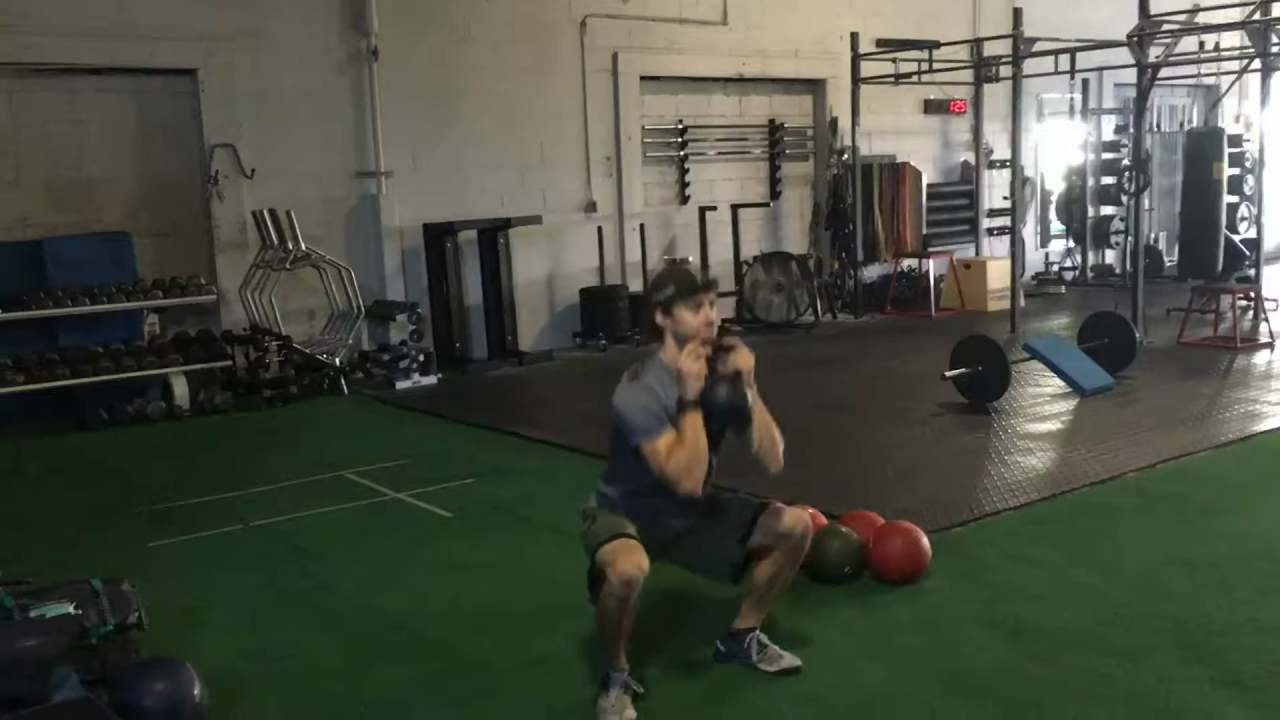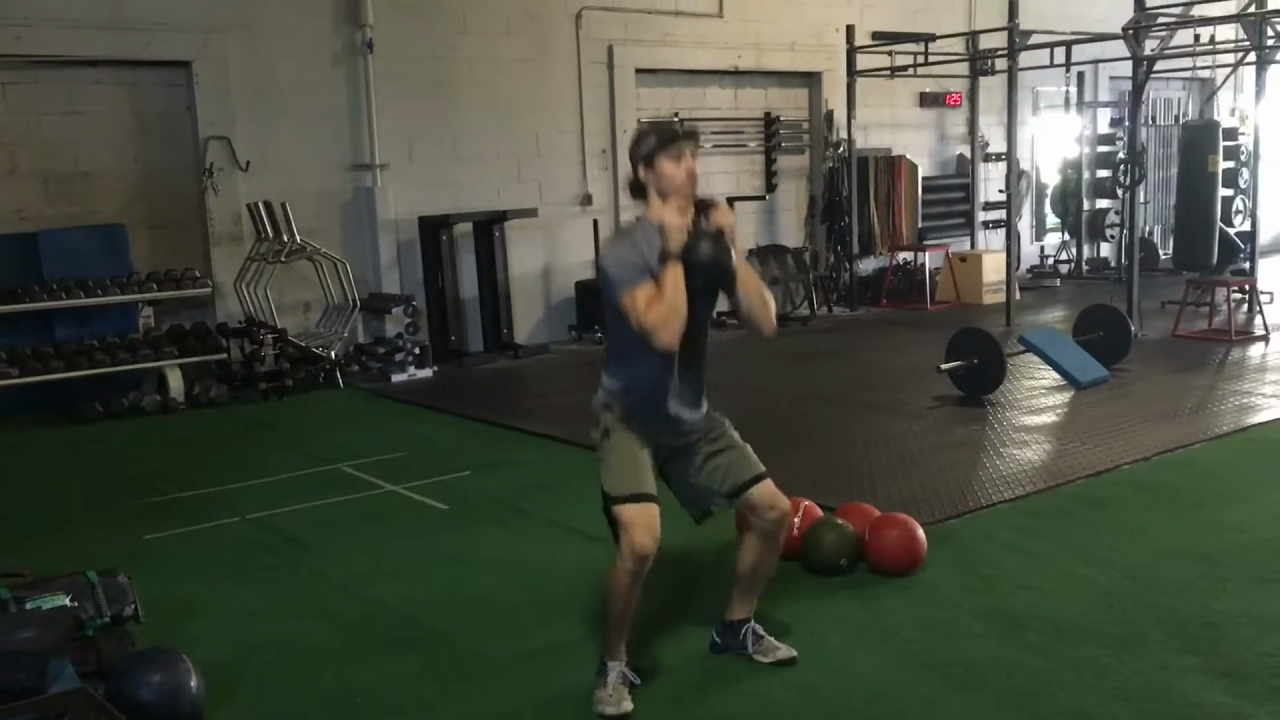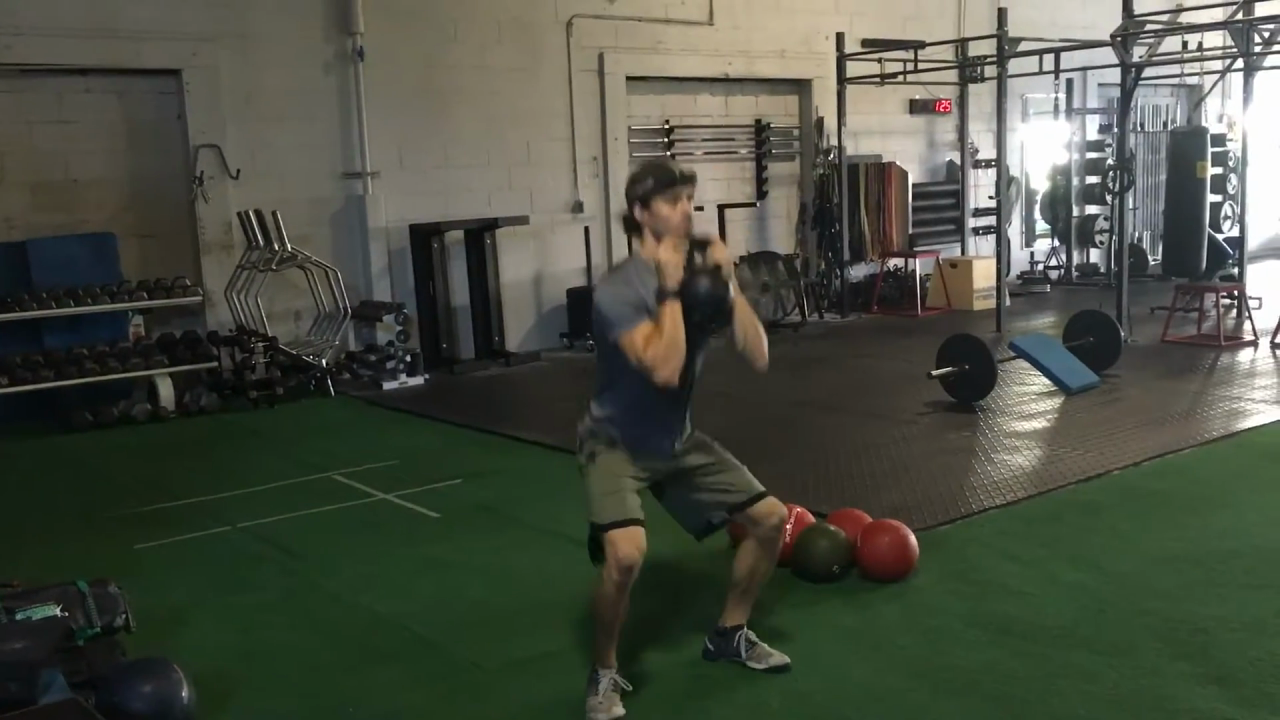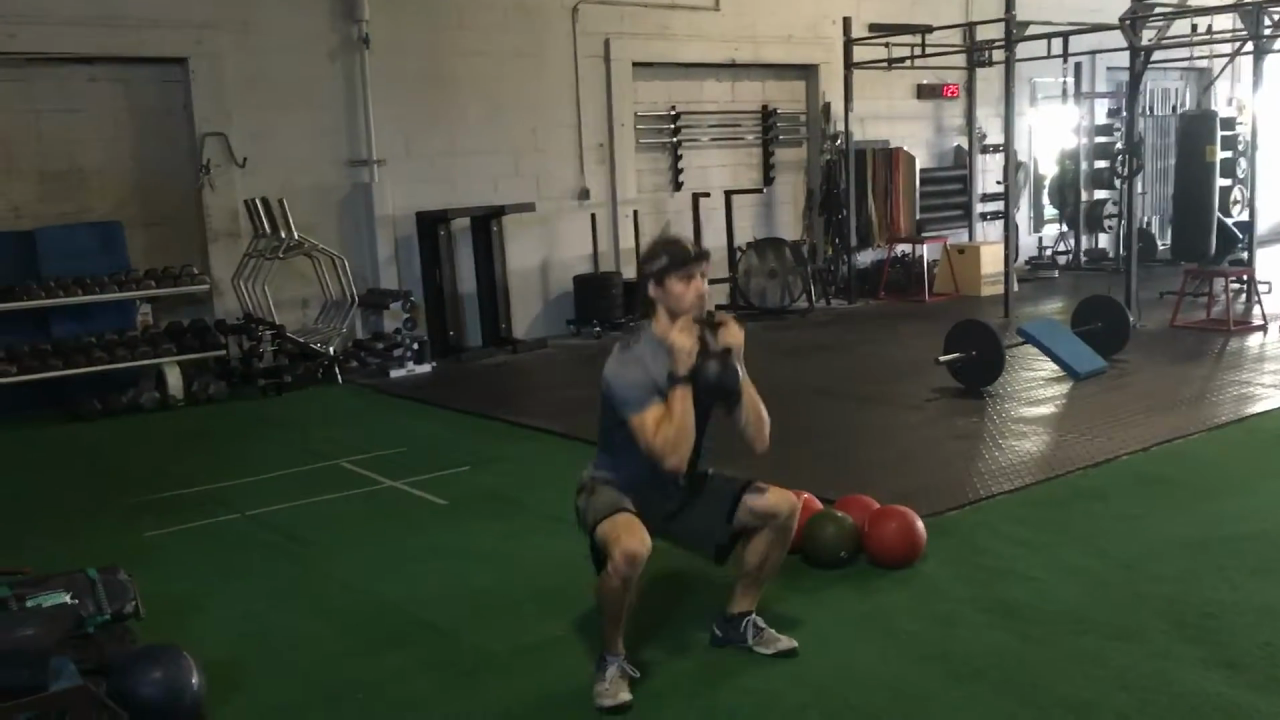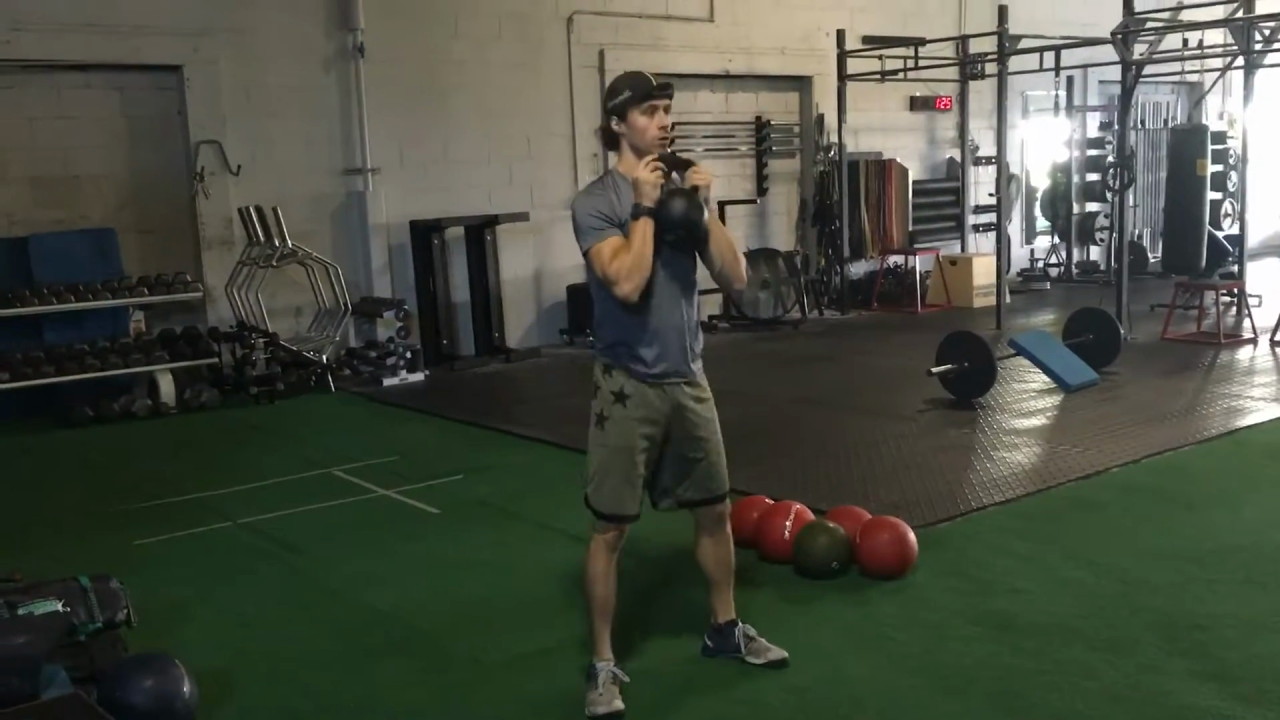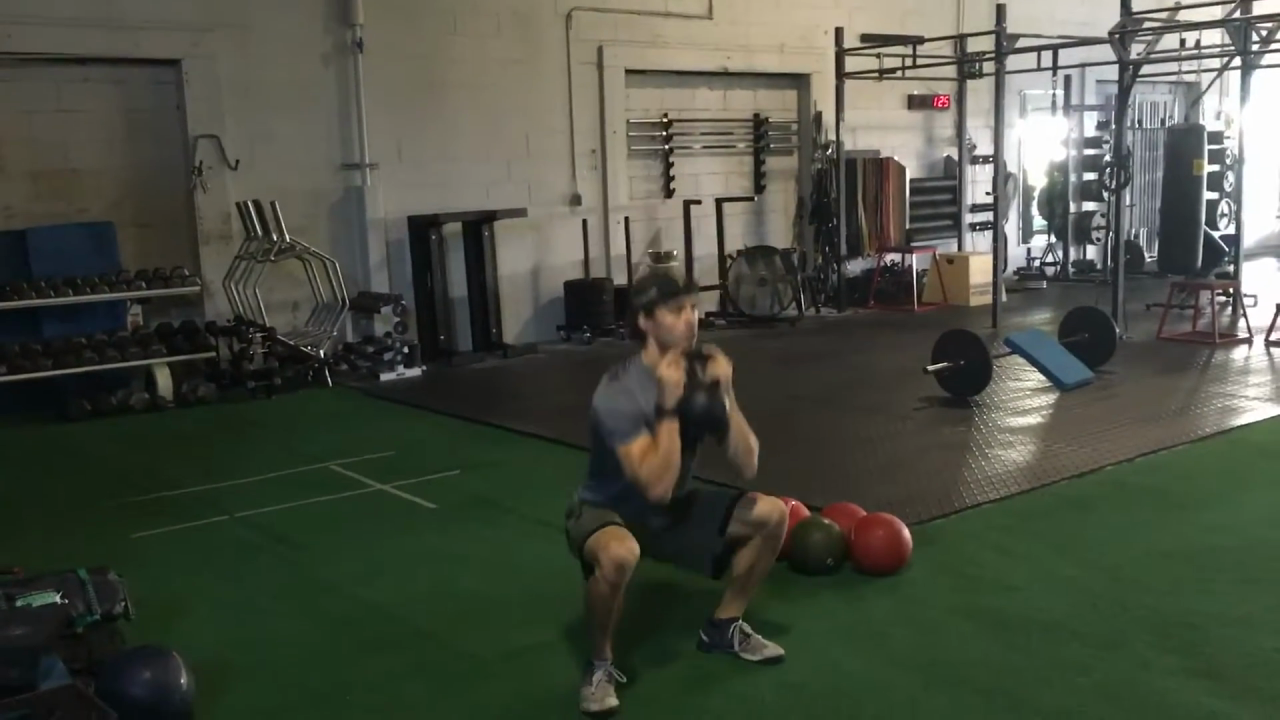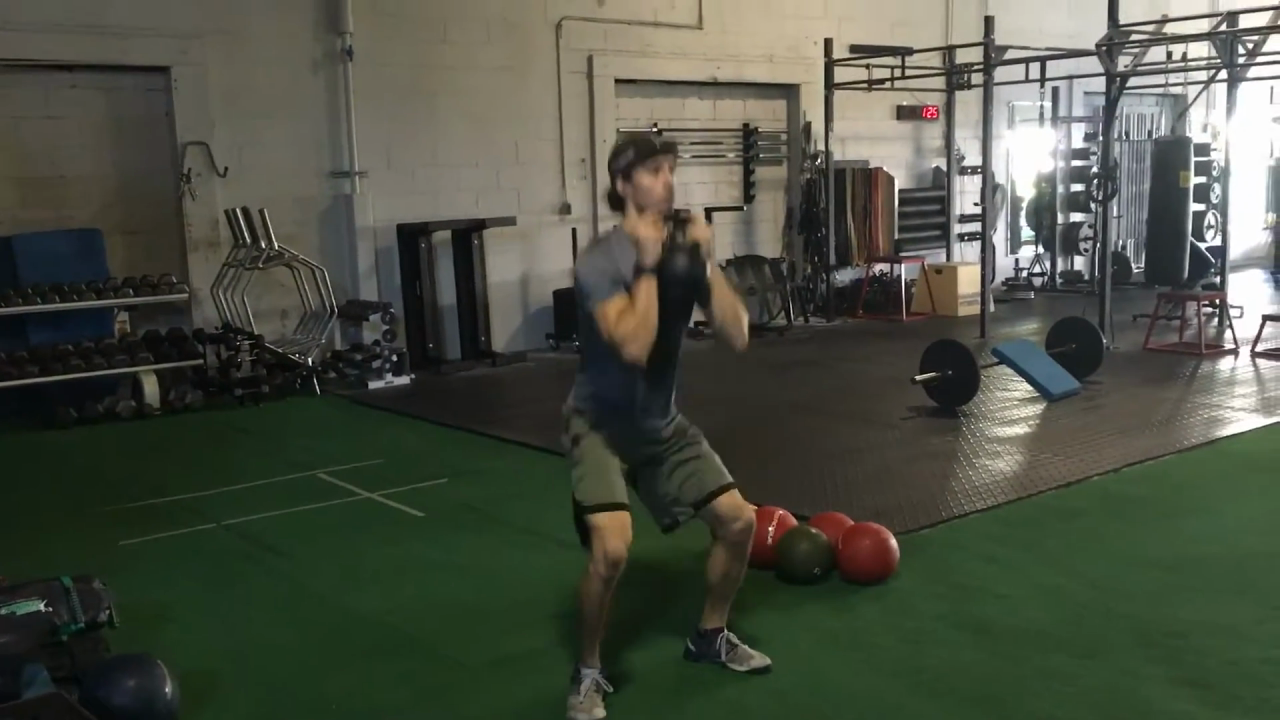
dt=0.7s
person 1, frame 1
left shoulder: (725, 374)
right shoulder: (638, 393)
left elbow: (773, 461)
right elbow: (687, 481)
left wrist: (747, 387)
right wrist: (689, 397)
left hip: (686, 515)
right hip: (623, 518)
left knee: (794, 528)
right knee: (628, 571)
left ankle: (741, 637)
right ankle: (617, 675)
person 1, frame 2
right shoulder: (625, 250)
left elbow: (765, 322)
right elbow: (664, 334)
left wrist: (730, 248)
right wrist: (672, 250)
left hip: (691, 419)
right hip: (627, 420)
left knee: (774, 512)
right knee: (641, 542)
left ankle: (735, 626)
right ankle: (614, 664)
person 1, frame 3
right shoulder: (618, 289)
left elbow: (758, 357)
right elbow: (663, 370)
left wrist: (727, 283)
right wrist: (668, 289)
left hip: (678, 443)
right hip: (614, 446)
left knee: (771, 518)
right knee: (626, 553)
left ankle: (729, 636)
right ankle: (604, 673)
person 1, frame 4
left shoulder: (712, 349)
right shoulder: (629, 364)
left elbow: (759, 440)
right elbow: (673, 458)
left wrist: (736, 366)
right wrist: (680, 373)
left hip: (683, 492)
right hip: (616, 491)
left knee: (781, 507)
right knee: (630, 548)
left ankle: (736, 619)
right ankle: (612, 659)
person 1, frame 5
left shoulder: (681, 188)
right shoulder: (596, 201)
left elbow: (734, 278)
right elbow: (626, 284)
left wrist: (703, 208)
right wrist: (644, 206)
left hip: (689, 381)
right hip: (629, 386)
left knee: (714, 513)
right knee: (610, 530)
left ankle: (726, 631)
right ankle: (603, 667)
person 1, frame 6
left shoulder: (702, 373)
right shoulder: (618, 393)
left elbow: (748, 464)
right elbow: (657, 486)
left wrist: (725, 395)
right wrist: (669, 404)
left hip: (672, 511)
right hip: (606, 511)
left knee: (771, 517)
right knee: (619, 555)
left ankle: (723, 626)
right ankle: (600, 664)
person 1, frame 7
right shoulder: (601, 258)
left elbow: (736, 336)
right elbow: (635, 347)
left wrist: (707, 260)
right wrist: (647, 265)
left hip: (663, 425)
right hip: (599, 426)
left knee: (739, 523)
right knee: (612, 547)
left ankle: (711, 636)
right ankle: (588, 673)
